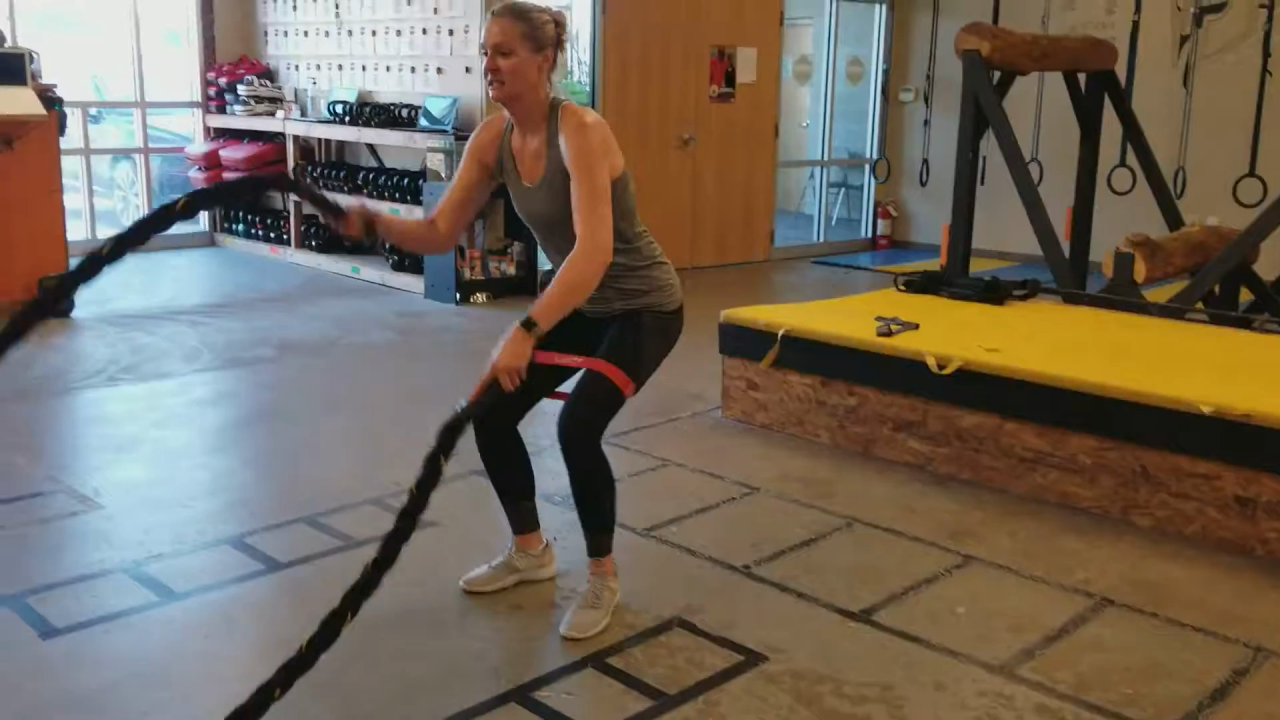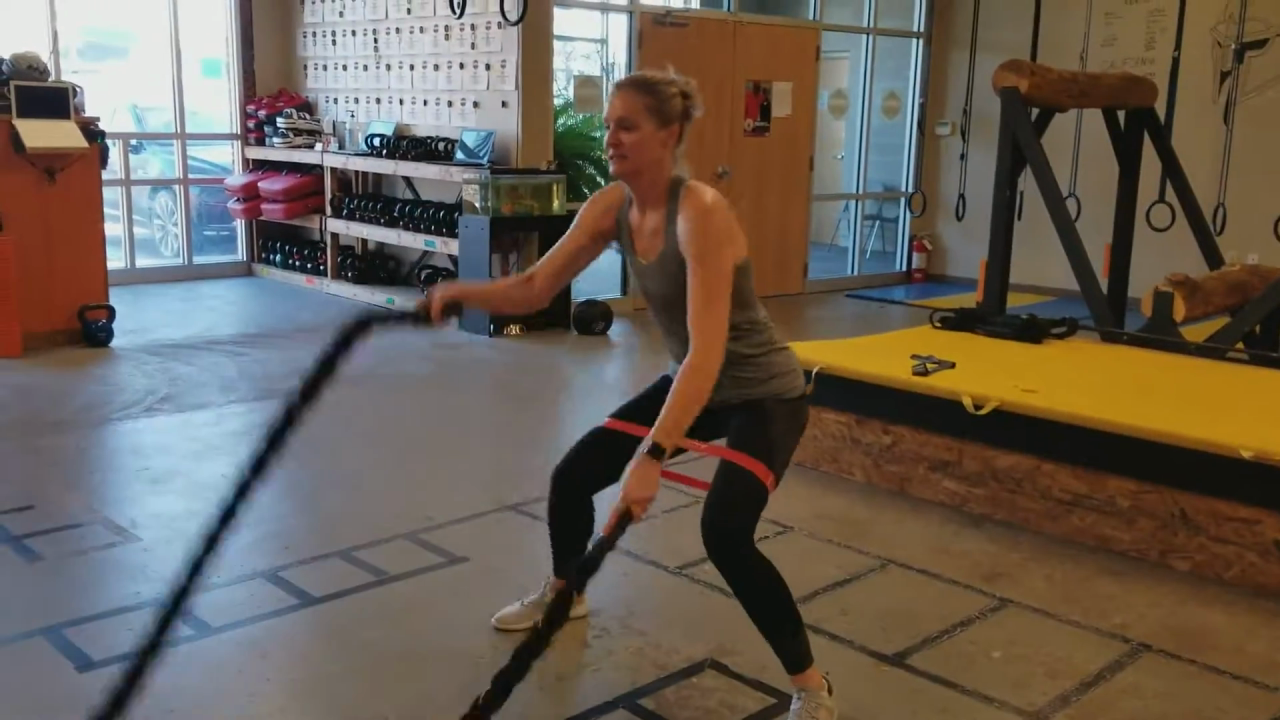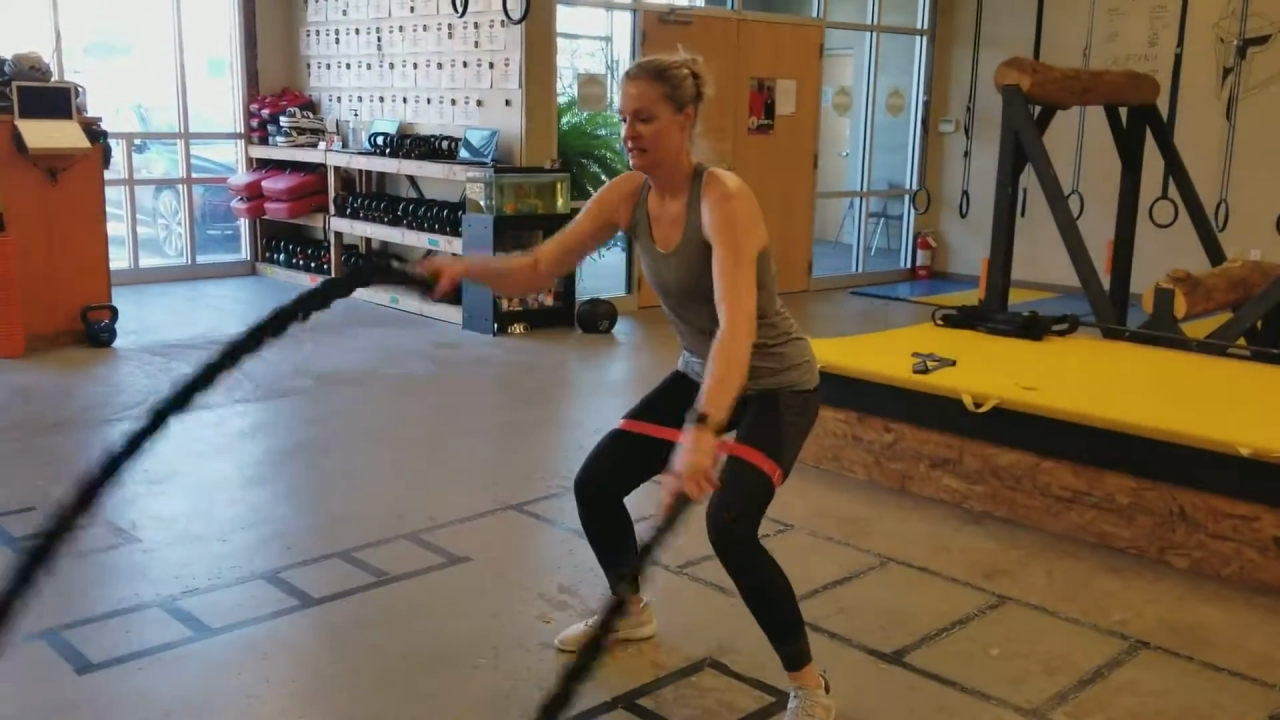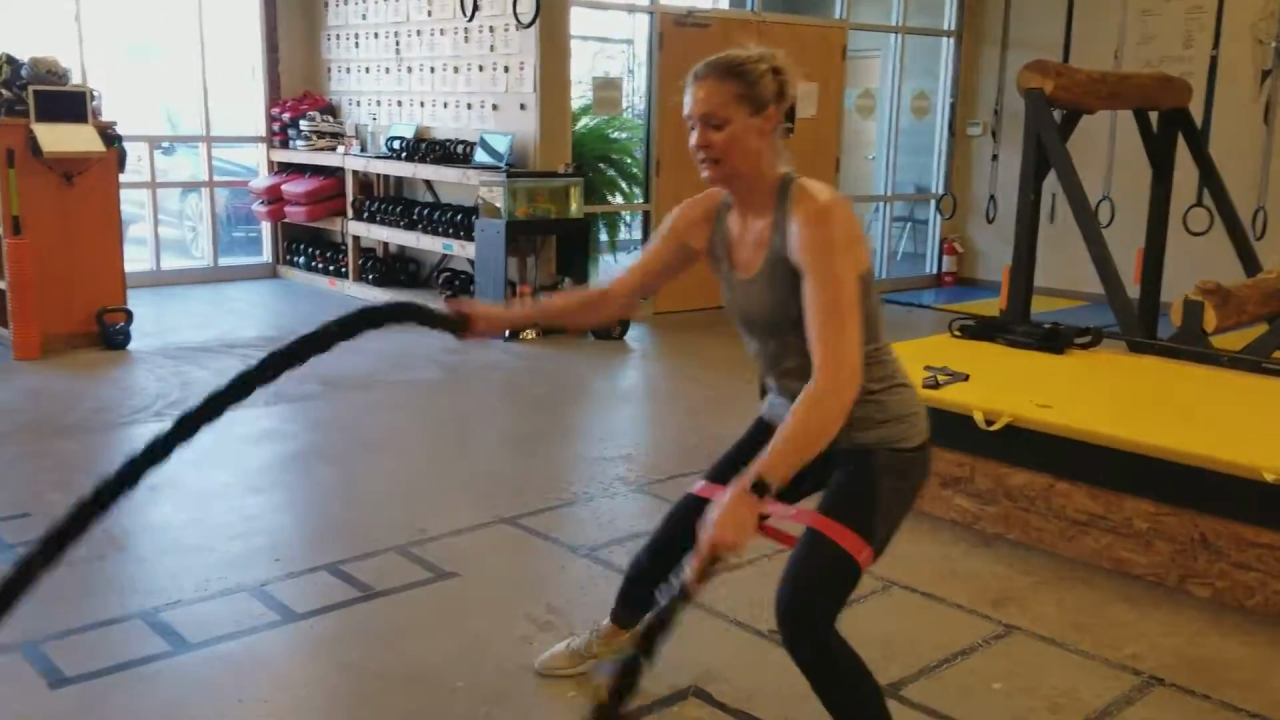
dt=0.7s
person 1, frame 1
left shoulder: (581, 130)
right shoulder: (492, 139)
left elbow: (595, 249)
right elbow: (439, 234)
left wrist: (527, 332)
right wrist: (374, 222)
left hip: (641, 302)
right hip: (578, 299)
left knee: (578, 425)
right knee: (489, 413)
left ankle: (603, 577)
right ankle: (531, 550)
person 1, frame 2
left shoulder: (703, 212)
right shoulder: (610, 207)
left elbow: (706, 352)
right elbow: (534, 289)
left wrist: (649, 460)
right wrist: (459, 294)
left hip: (764, 393)
right hip: (689, 384)
left knee: (725, 533)
right knee: (572, 474)
right ankle: (561, 593)
person 1, frame 3
left shoulder: (724, 197)
right shoulder: (627, 196)
left elbow: (738, 321)
right elbow: (538, 269)
left wrist: (702, 434)
right wrist: (466, 266)
left hip: (776, 382)
right hip: (699, 373)
left knee: (728, 527)
right knee: (595, 482)
right ankle: (632, 611)
person 1, frame 4
left shoulder: (818, 217)
right shoulder: (702, 218)
left elbow: (838, 378)
right elbow: (613, 298)
left wrist: (750, 494)
right wrist: (509, 314)
left hip: (881, 438)
right hip: (789, 420)
left knee: (802, 612)
right knee: (672, 543)
right ankle: (615, 636)
